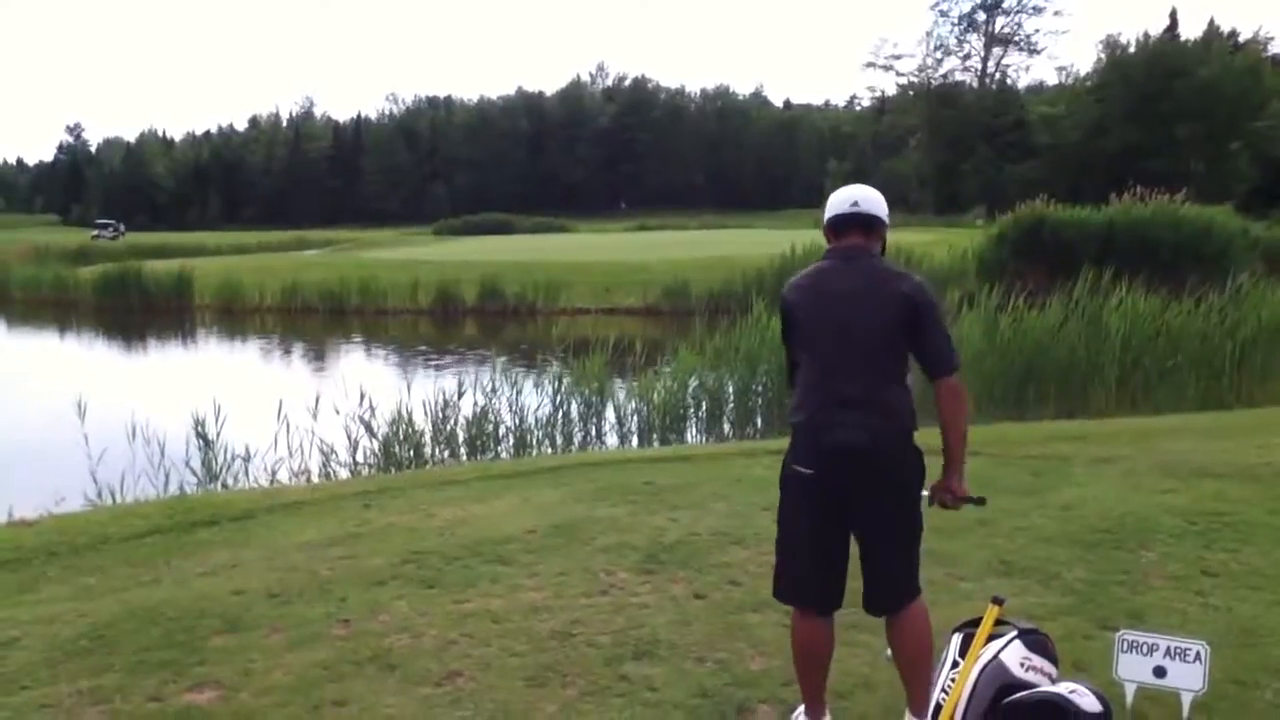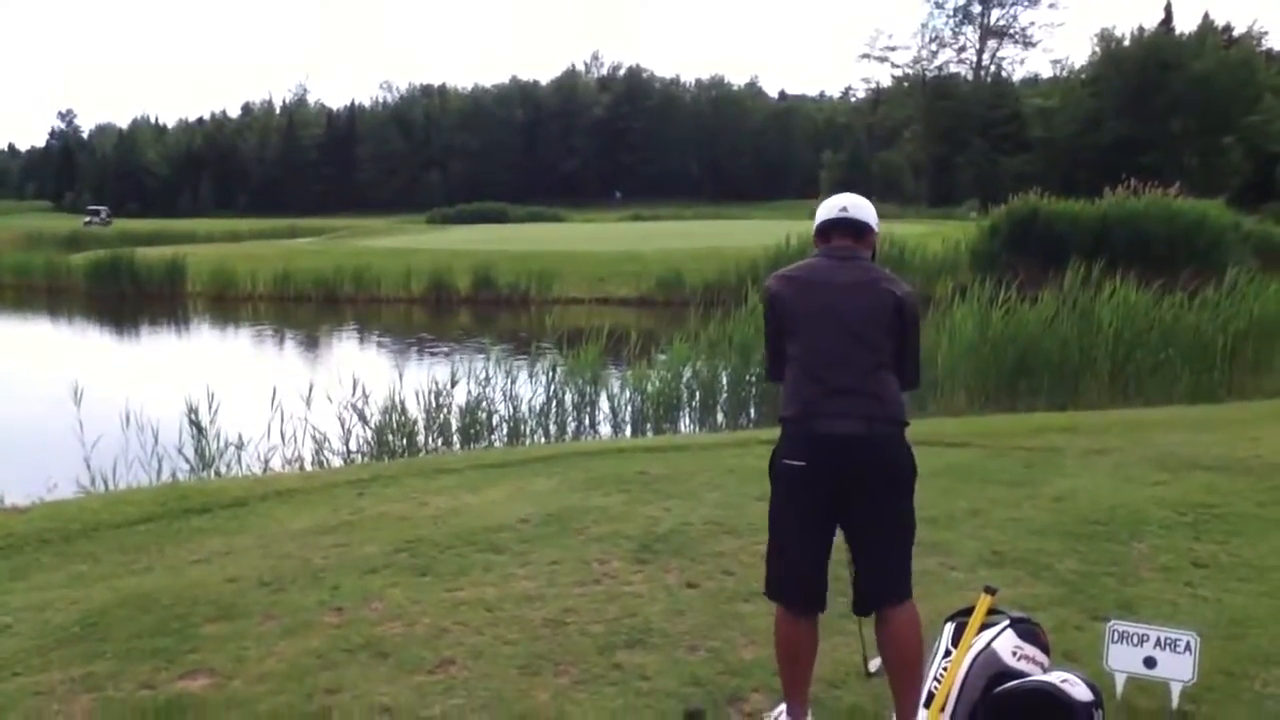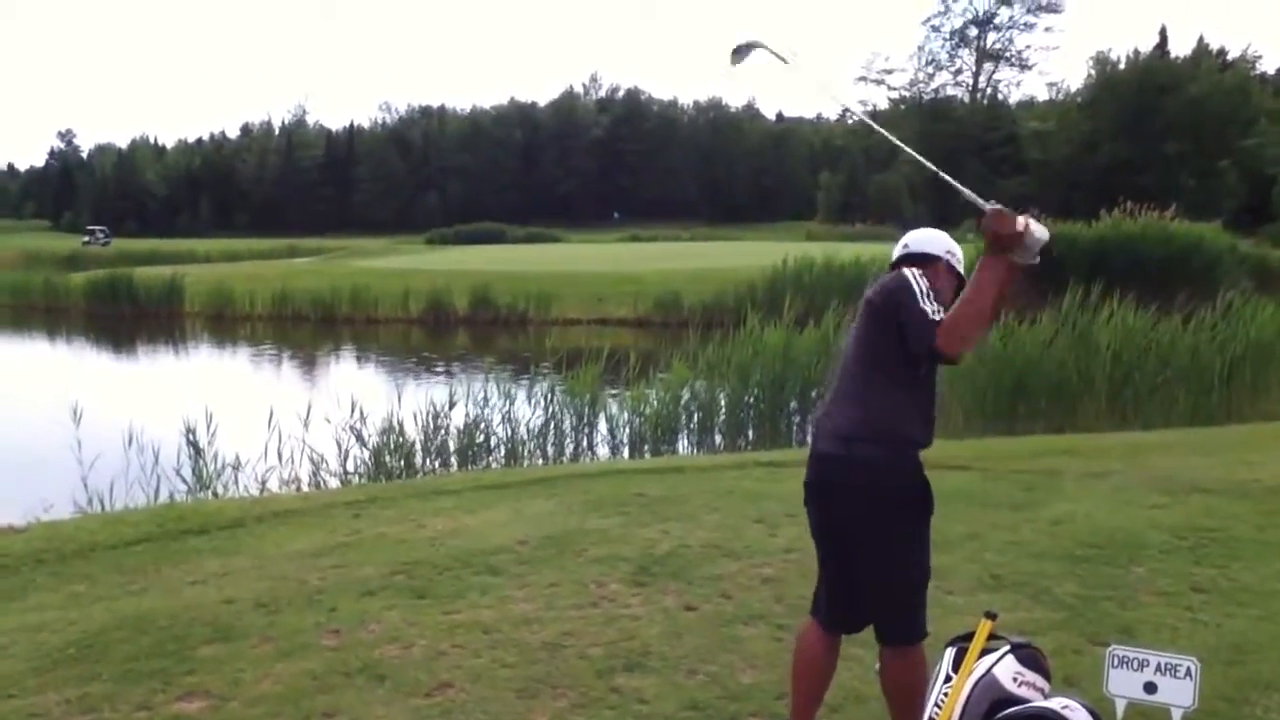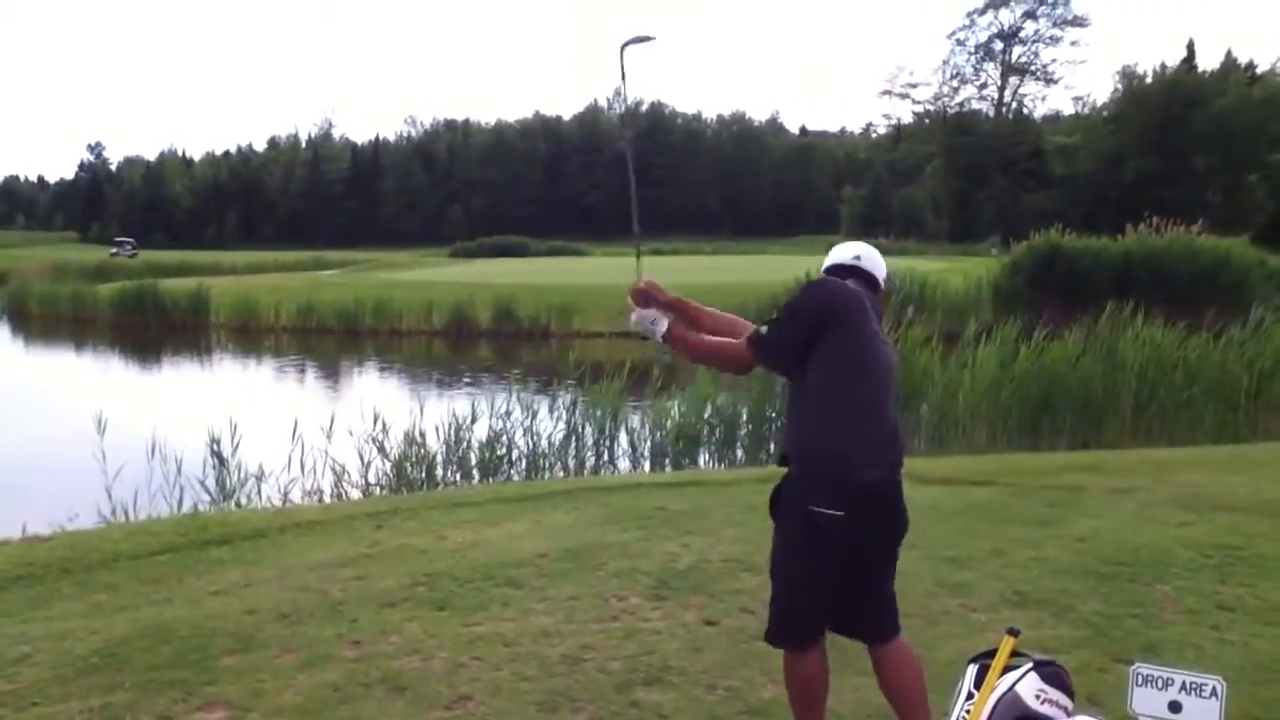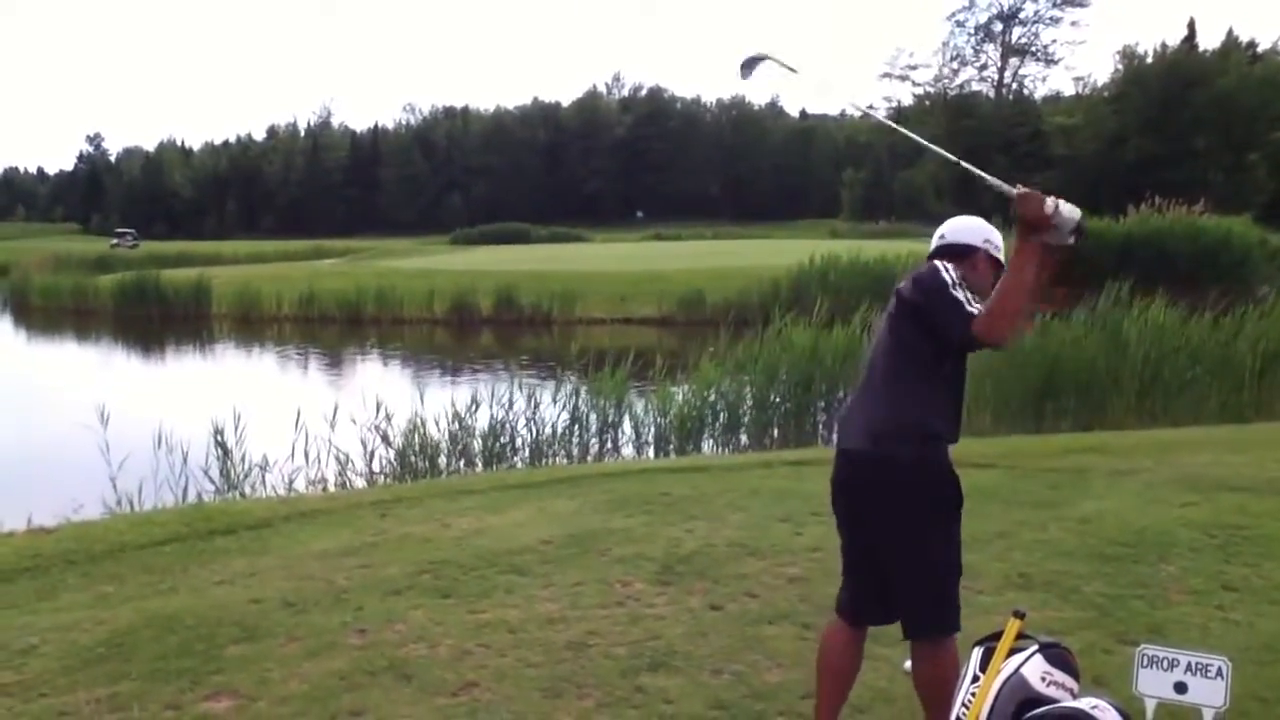
dt=1s
person 1, frame 1
left shoulder: (796, 293)
right shoulder: (908, 290)
right elbow: (947, 381)
right wrist: (954, 468)
left hip: (814, 453)
right hip: (887, 454)
left knee: (811, 599)
right knee: (902, 594)
person 1, frame 2
left shoulder: (782, 286)
right shoulder: (896, 292)
right elbow: (905, 379)
left hip: (807, 445)
right hip: (880, 446)
left knee: (795, 596)
right knee: (894, 594)
person 1, frame 3
left shoulder: (885, 304)
right shoulder: (905, 283)
left elbow: (958, 330)
right elbow: (951, 343)
left wrist: (1005, 256)
right wrist: (997, 255)
left hip: (829, 468)
right hip: (878, 473)
left knee: (829, 612)
right knee: (900, 626)
person 1, frame 4
left shoulder: (826, 294)
right shoulder: (874, 334)
left elbow: (747, 355)
right elbow: (757, 338)
left wrist: (665, 329)
right wrist: (671, 304)
left hip: (823, 493)
right hip: (880, 495)
left knee: (801, 632)
right knee: (882, 629)
person 1, frame 5
left shoulder: (923, 296)
right shoulder: (936, 278)
left elbow: (989, 320)
right elbow: (996, 330)
left wrist: (1033, 242)
right wrist: (1031, 239)
left hip: (859, 466)
right hip: (903, 469)
left knee: (855, 609)
right knee: (931, 622)
